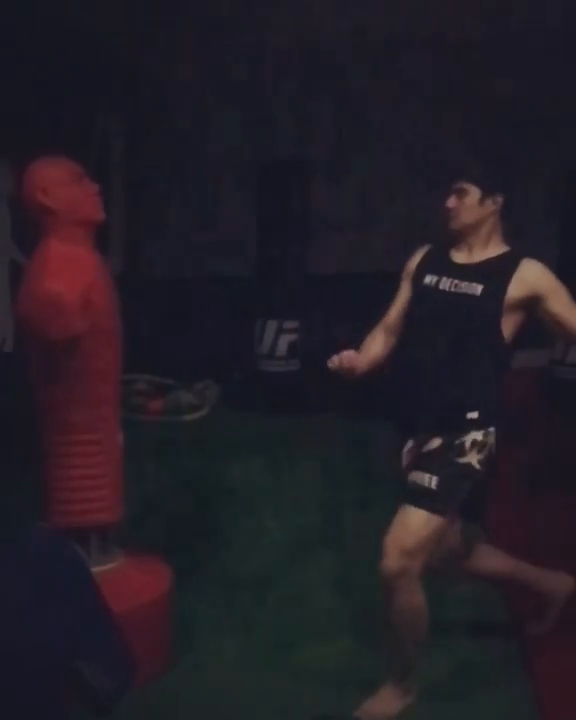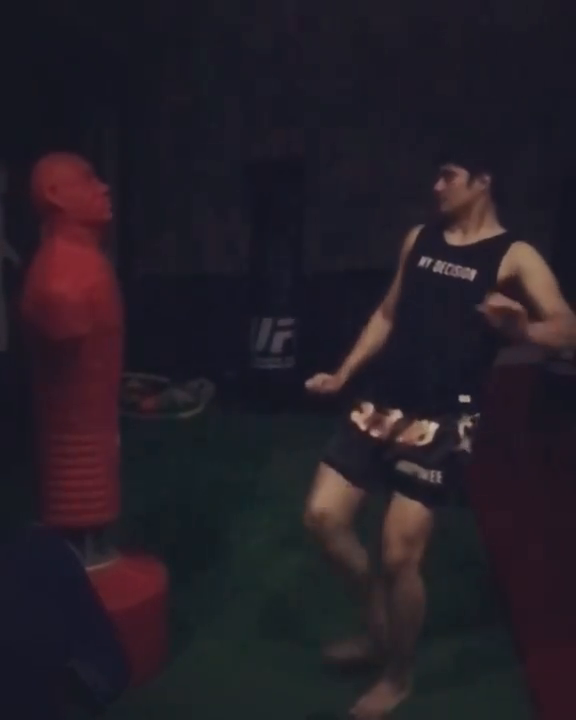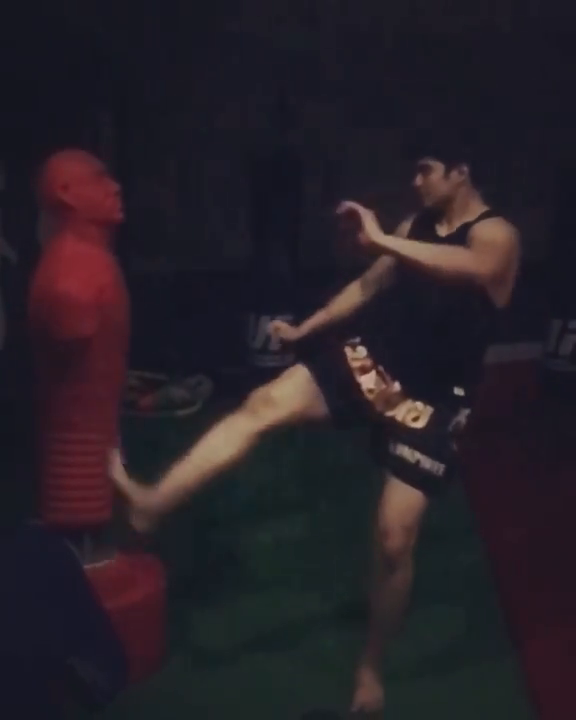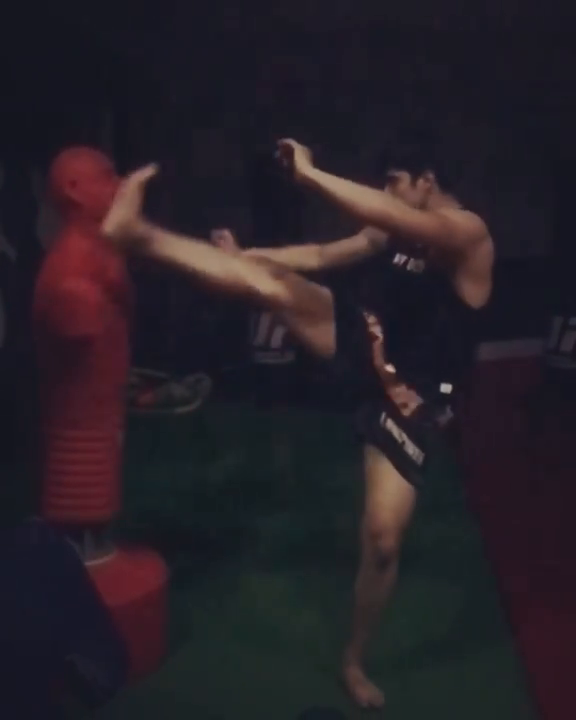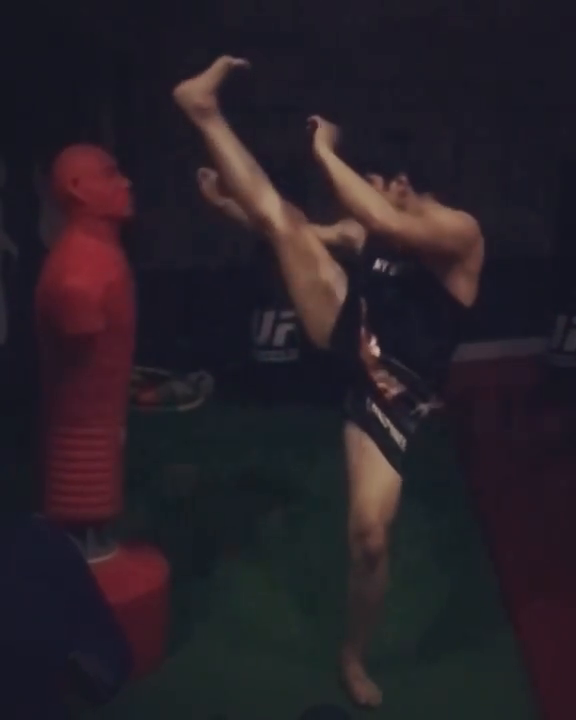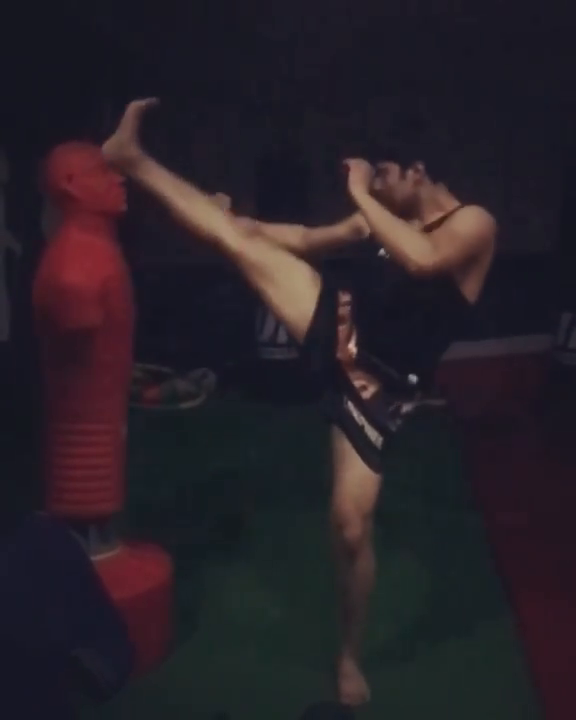
dt=0.7s
person 1, frame 1
left shoulder: (524, 275)
right shoulder: (424, 260)
right elbow: (390, 330)
right wrist: (359, 360)
left hip: (465, 438)
right hip: (422, 432)
left knee: (398, 562)
right knee: (455, 551)
person 1, frame 2
left shoulder: (514, 256)
right shoulder: (419, 238)
left wrist: (523, 323)
right wrist: (343, 373)
left hip: (442, 420)
right hip: (380, 405)
left knee: (398, 556)
right knee: (323, 515)
right ankle: (379, 625)
person 1, frame 3
left shoulder: (496, 234)
right shoulder: (418, 227)
left elbow: (475, 270)
right elbow: (368, 286)
left wrist: (379, 239)
right wrist: (304, 328)
left hip: (430, 402)
right hip: (370, 362)
left knee: (394, 542)
right knee: (263, 403)
left ankle: (370, 667)
right ankle: (155, 501)
person 1, frame 4
left shoulder: (466, 231)
right shoulder: (395, 231)
left elbow: (396, 216)
right elbow: (323, 256)
left wrist: (309, 173)
right wrist: (246, 254)
left hip: (414, 396)
right hip: (370, 347)
left knee: (383, 540)
right knee: (271, 285)
left ankle: (354, 662)
right ankle: (139, 232)
person 1, frame 5
left shoulder: (458, 230)
right shoulder: (369, 230)
left elbow: (388, 224)
right elbow: (295, 230)
left wrist: (324, 153)
right wrist: (230, 199)
left hip: (392, 393)
right hip: (352, 345)
left knee: (371, 537)
right knee: (282, 221)
left ankle: (353, 658)
person 1, frame 6
left shoulder: (473, 224)
right shoulder: (381, 219)
left elbow: (424, 259)
right elbow: (307, 239)
left wrist: (360, 193)
right wrist: (240, 219)
left hip: (377, 387)
right hip: (338, 330)
left knee: (352, 529)
right knee: (240, 239)
left ankle: (348, 657)
right ankle: (135, 158)
person 2, frame 1
left shoulder: (81, 258)
right shoulder: (55, 276)
right elbow: (63, 366)
left hip: (95, 421)
right hip: (78, 428)
left knee: (95, 526)
right knee: (85, 529)
person 2, frame 2
left shoulder: (85, 260)
right shoulder: (60, 276)
right elbow: (65, 344)
left hip: (93, 417)
right hip: (77, 427)
left knee: (94, 527)
right knee: (84, 536)
person 2, frame 3
left shoulder: (91, 255)
right shoulder: (69, 273)
right elbow: (72, 361)
left hip: (93, 421)
right hip: (77, 429)
left knee: (88, 526)
right knee: (79, 530)
person 2, frame 4
left shoulder: (98, 253)
right shoulder: (74, 271)
right elbow: (77, 360)
left wrist: (127, 385)
left hip: (98, 417)
right hip: (81, 425)
left knee: (90, 522)
right knee: (79, 528)
person 2, frame 5
left shoulder: (100, 251)
right shoulder: (77, 269)
right elbow: (80, 360)
left wrist: (131, 386)
left hip: (99, 417)
right hip: (83, 423)
left knee: (92, 519)
right knee: (80, 522)
person 2, frame 6
left shoulder: (97, 247)
right shoulder: (73, 265)
right elbow: (80, 356)
left hip: (100, 413)
right hip: (84, 420)
left knee: (94, 517)
right knee: (83, 523)
